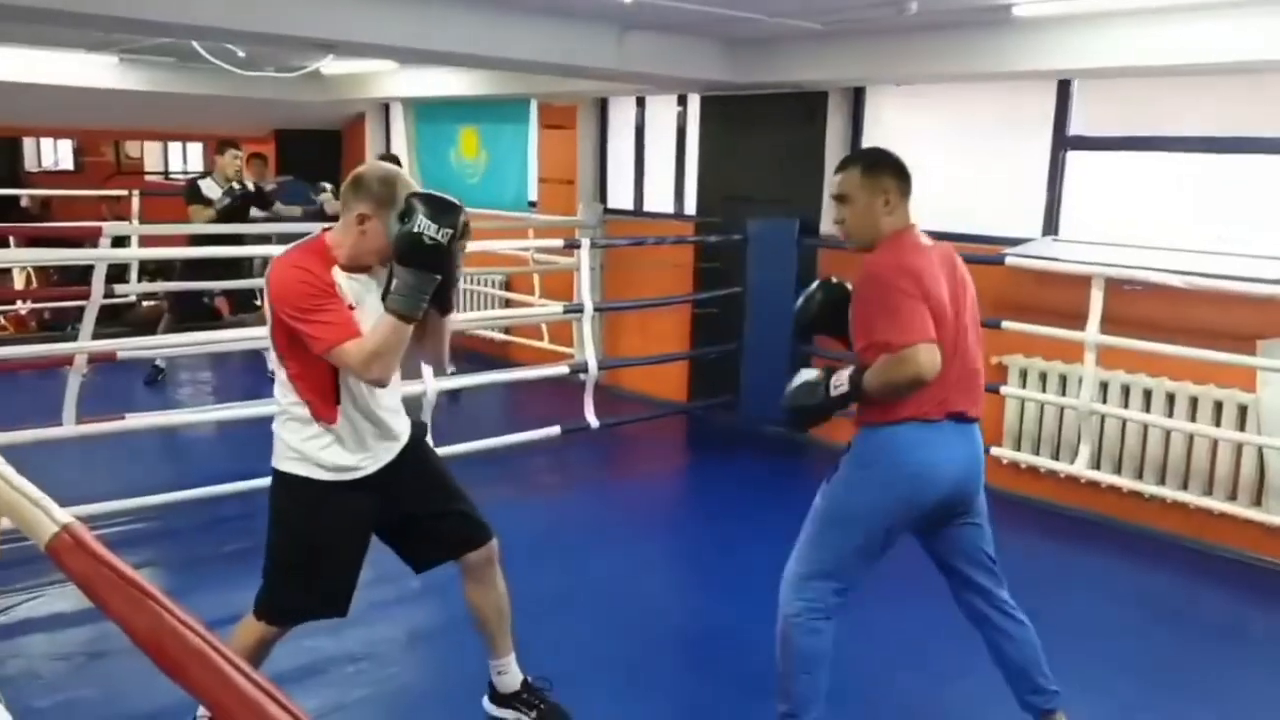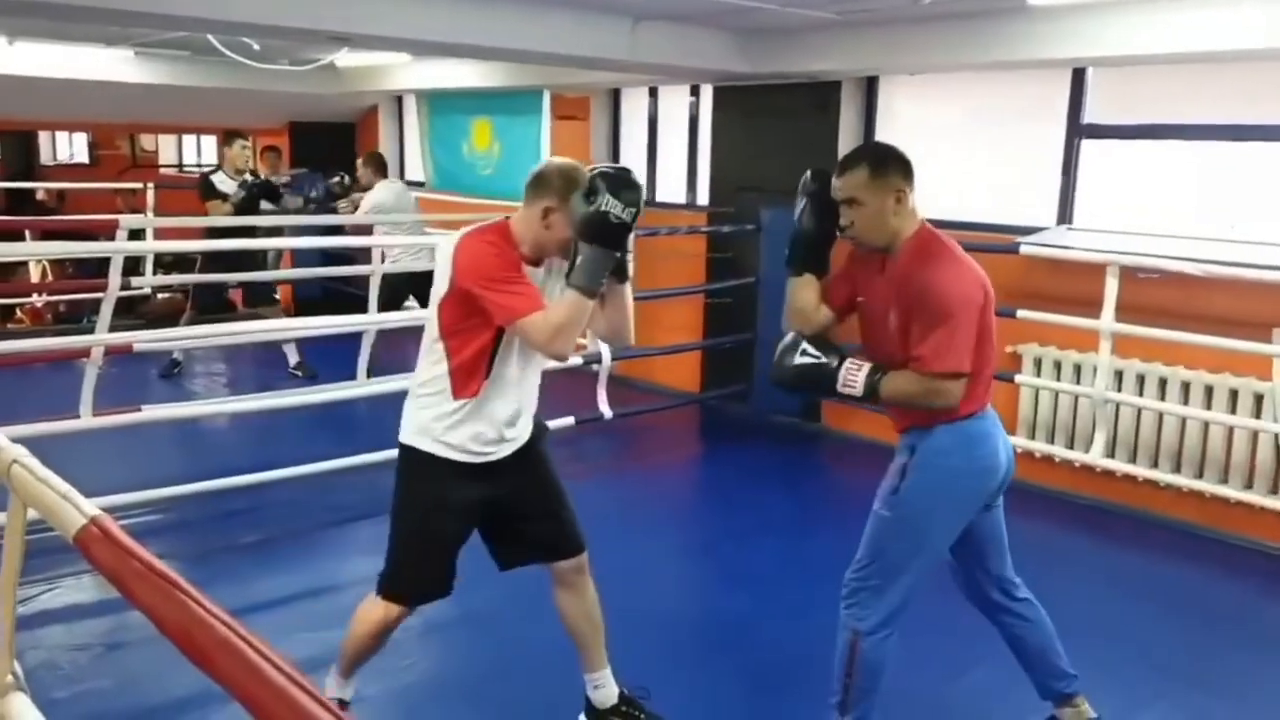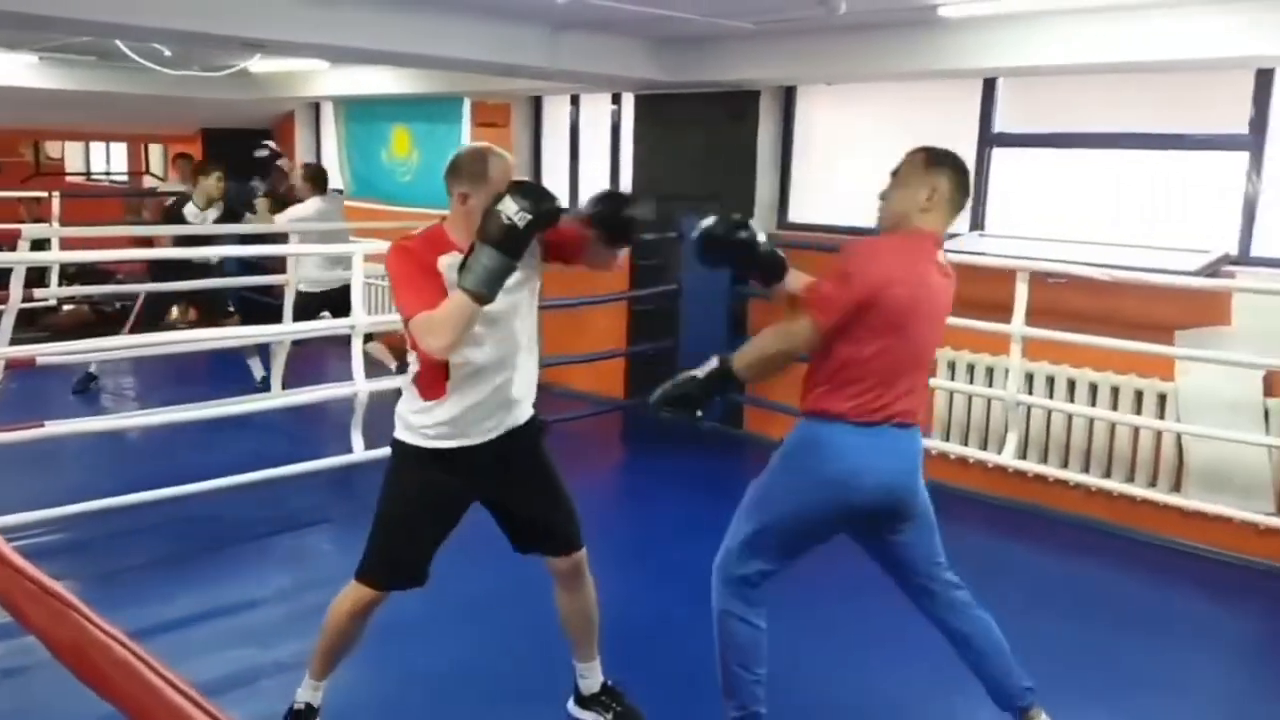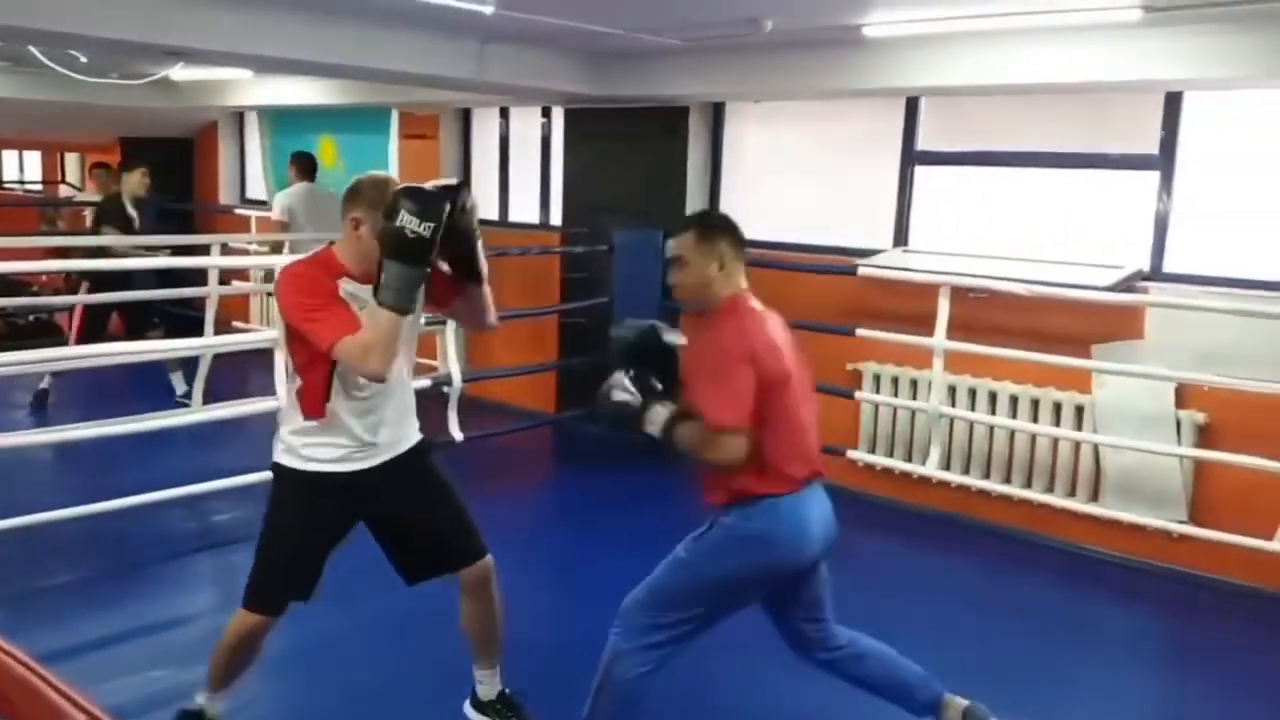
dt=0.5s
person 1, frame 1
left shoulder: (386, 262)
right shoulder: (297, 273)
left elbow: (426, 349)
right elbow: (370, 369)
left wrist: (436, 280)
right wrist: (414, 276)
left hip: (394, 447)
right hip: (320, 472)
left knee: (478, 552)
right knee: (274, 619)
person 1, frame 2
left shoulder: (555, 255)
right shoulder: (481, 251)
left elbow: (620, 333)
right elbow: (558, 341)
left wrist: (613, 250)
right wrist: (596, 251)
left hip: (514, 442)
right hip: (445, 453)
left knee: (573, 566)
right knee: (398, 600)
person 1, frame 3
left shoulder: (528, 235)
right shoulder: (412, 254)
left elbow: (605, 256)
right elbow: (437, 342)
left wrist: (613, 224)
right wrist: (491, 256)
left hip: (510, 431)
right hip: (432, 444)
left knee: (571, 561)
right knee: (372, 587)
person 1, frame 4
left shoulder: (401, 264)
right shoulder: (302, 281)
left elbow: (483, 318)
right elbow: (372, 362)
left wrist: (466, 248)
right wrist: (408, 263)
left hip: (397, 454)
right hip: (314, 468)
left knee: (477, 571)
right knee: (259, 613)
person 2, frame 1
left shoulder: (885, 268)
right shoulder: (947, 260)
left elbow: (918, 365)
left wrist: (839, 384)
right wrist: (846, 327)
left hip: (896, 452)
right hip: (960, 449)
left knee: (807, 590)
right knee: (986, 596)
person 2, frame 2
left shoulder: (944, 274)
right shoulder: (872, 257)
left elbow: (941, 389)
right elbow: (807, 321)
left wrist: (839, 375)
right wrist: (807, 247)
left hip: (948, 450)
right hip: (976, 445)
left knee: (867, 598)
right knee: (997, 588)
person 2, frame 3
left shoulder: (871, 255)
right shoulder: (939, 274)
left elbow: (794, 337)
left wrist: (709, 375)
right wrist: (761, 258)
left hip: (828, 451)
right hip: (900, 459)
left knee: (736, 580)
right knee: (945, 598)
person 2, frame 4
left shoulder: (727, 340)
right shoulder: (757, 322)
left elbow: (723, 448)
left wrist: (651, 414)
right wrist: (662, 371)
left hip: (761, 524)
right hip: (804, 515)
left knee: (638, 630)
right knee: (819, 640)
person 3, frame 1
left shoulder: (253, 189)
right shoulder: (196, 185)
left elbow: (282, 211)
right elbow: (197, 220)
left wrist: (315, 209)
right wrist: (224, 200)
left hip: (233, 261)
right hip: (198, 262)
left knee: (253, 313)
right knee: (174, 312)
right ankle: (159, 364)
person 3, frame 2
left shoulder: (257, 180)
right shoulder: (209, 180)
left elbow: (284, 202)
right elbow: (217, 215)
right wrist: (240, 193)
left hip: (248, 253)
right hip: (216, 255)
left knee: (272, 305)
right knee: (195, 308)
left ankle: (294, 361)
right ankle: (176, 357)
person 3, frame 3
left shoulder: (220, 208)
right shoulder: (178, 208)
left elbow: (258, 222)
right wrist: (202, 257)
left hip: (199, 275)
right hip: (165, 276)
left knee: (230, 321)
right knee: (134, 330)
left ankle: (260, 374)
right ankle: (92, 373)
person 3, frame 4
left shoulder: (131, 210)
right shoulder: (113, 205)
right elbow: (111, 246)
left wrist: (150, 257)
right wrist: (151, 256)
left hip: (125, 280)
right hip: (99, 281)
left knee: (155, 333)
right knee: (80, 343)
left ankle: (181, 389)
right ankle: (45, 387)
